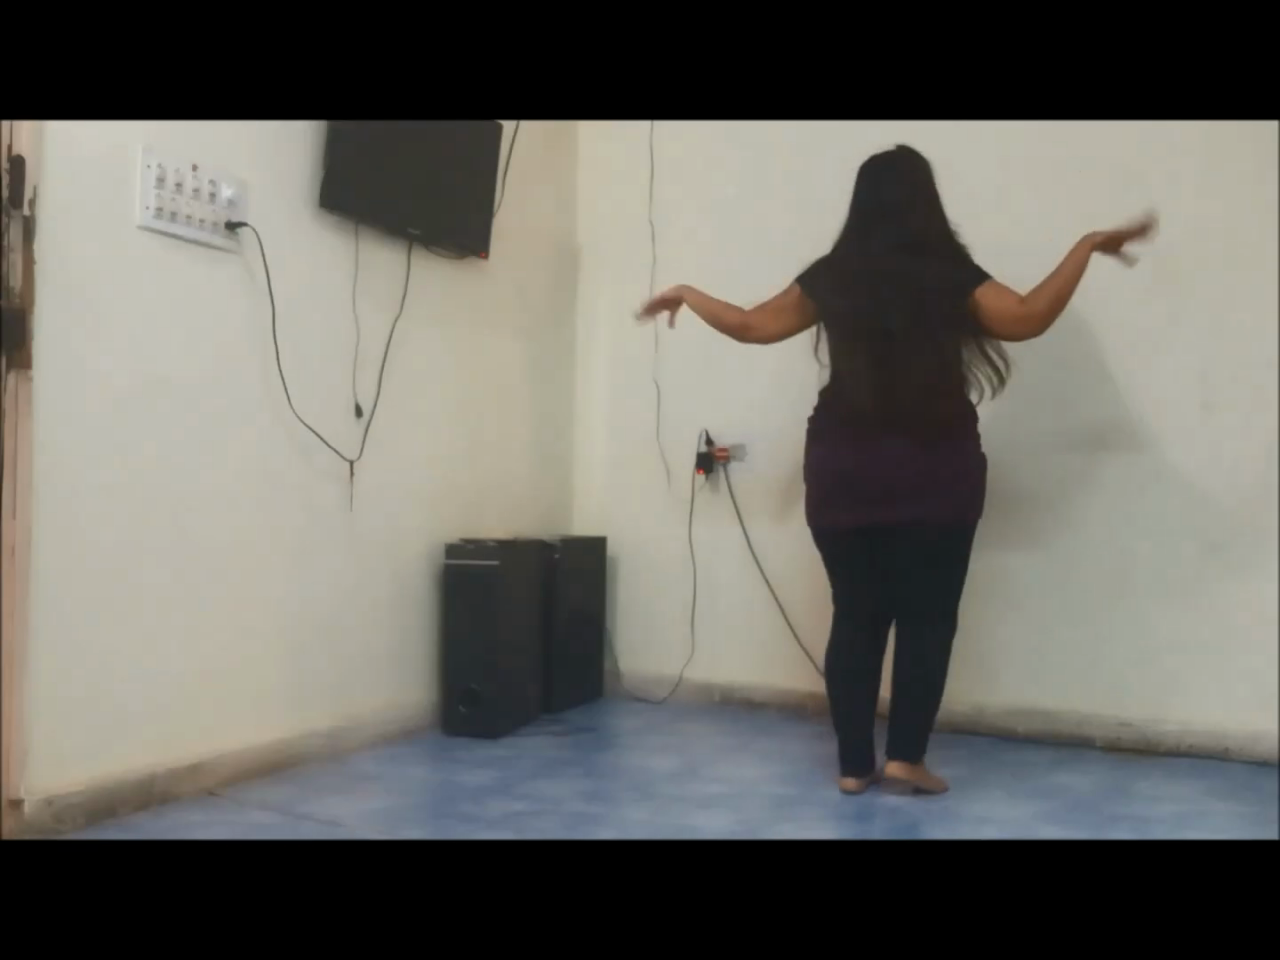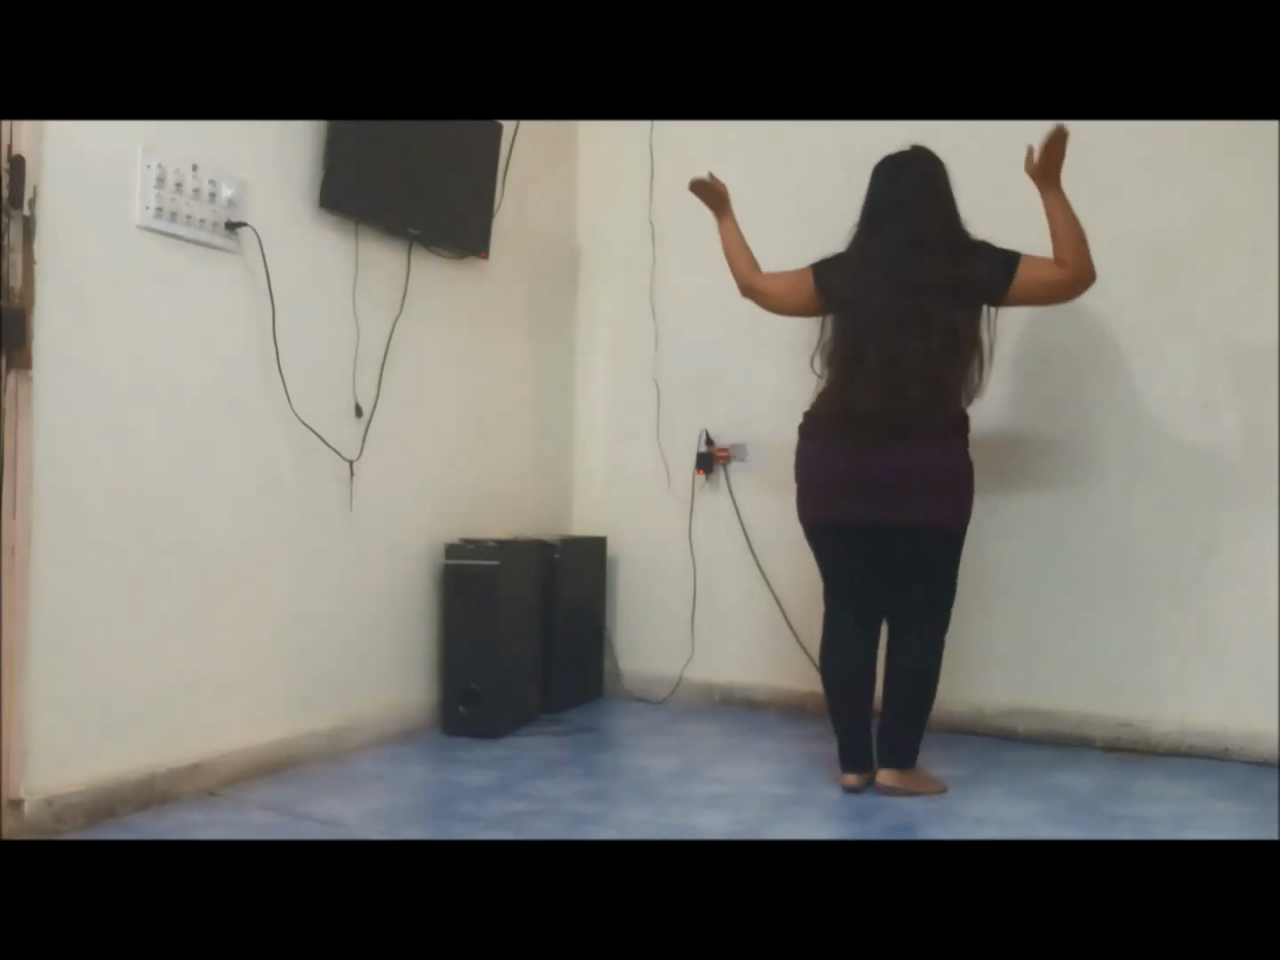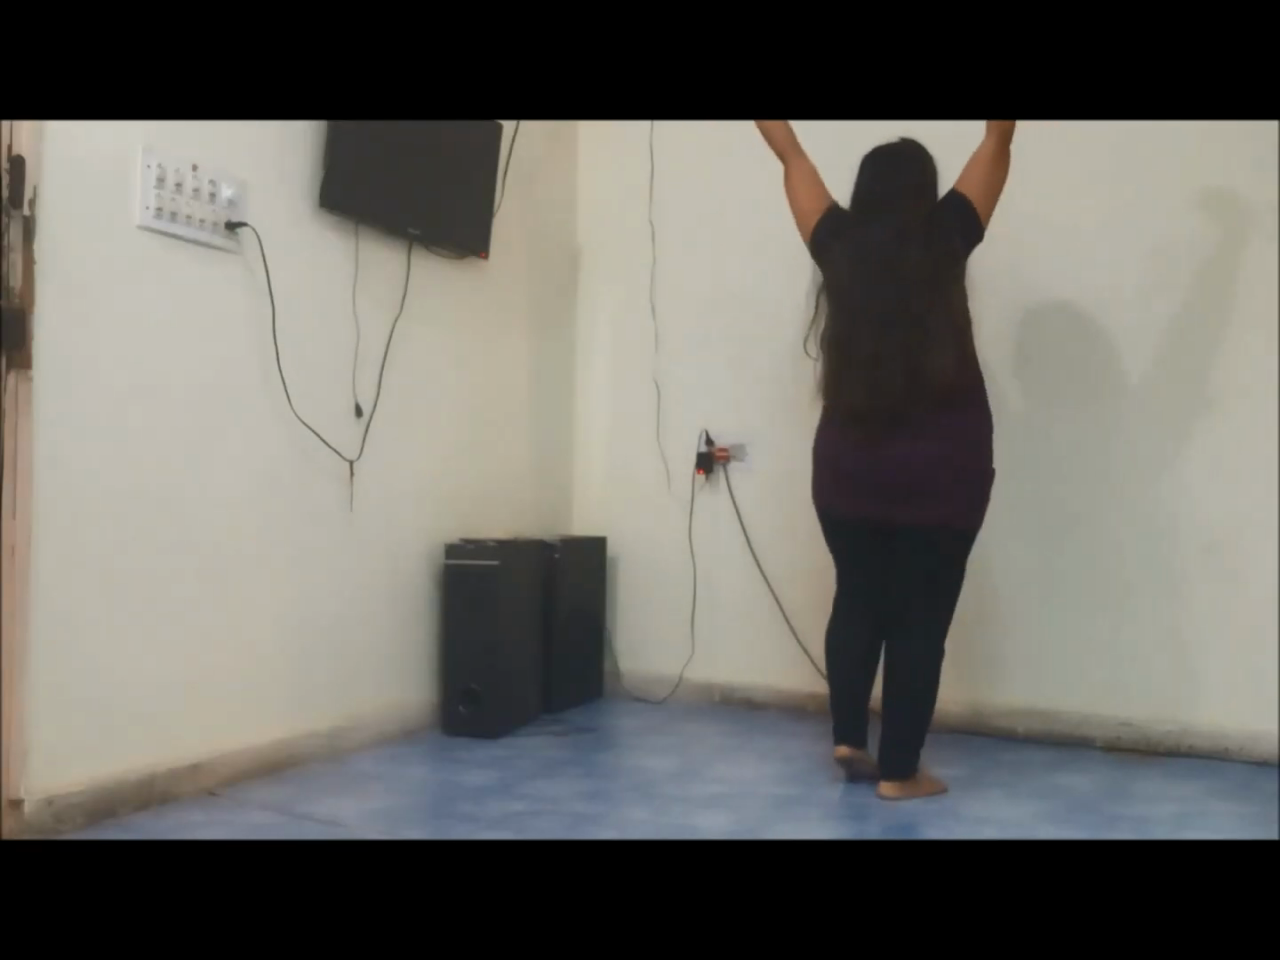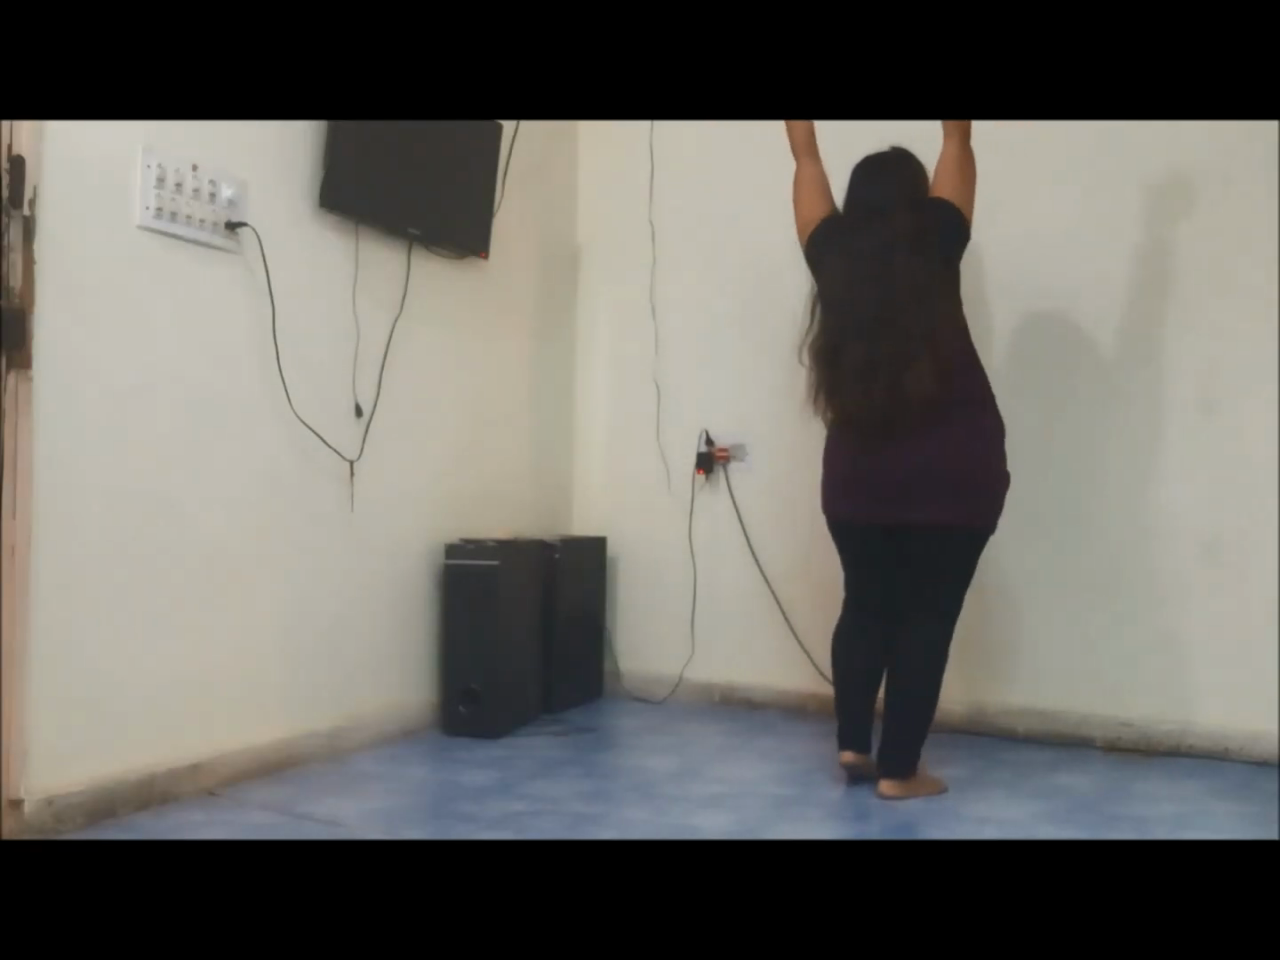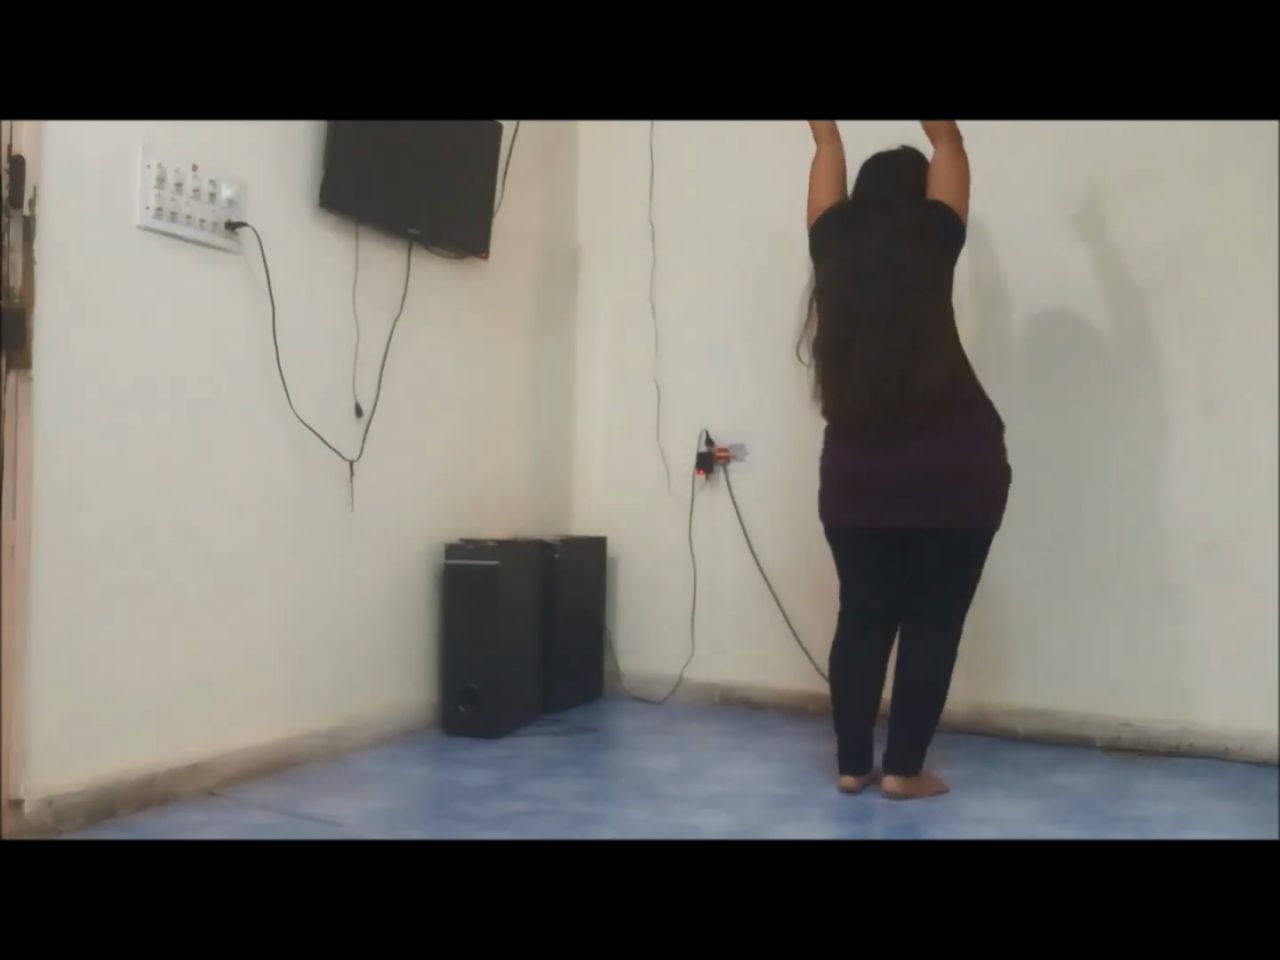
dt=1s
person 1, frame 1
left shoulder: (833, 276)
right shoulder: (947, 273)
left elbow: (753, 327)
right elbow: (1027, 319)
left wrist: (682, 294)
right wrist: (1089, 247)
left hip: (843, 472)
right hip: (935, 471)
left knee: (856, 617)
right knee: (927, 617)
left ankle: (854, 764)
right ankle: (905, 756)
person 1, frame 2
left shoulder: (845, 273)
right shoulder: (967, 269)
left elbow: (757, 288)
right elbow: (1074, 275)
left wrist: (723, 217)
right wrist: (1050, 187)
left hip: (834, 467)
right hip: (926, 474)
left knee: (847, 615)
right knee: (919, 619)
left ankle: (853, 760)
right ankle: (897, 761)
person 1, frame 3
left shoulder: (839, 246)
right shoulder: (945, 240)
left elbow: (791, 156)
right elbow: (997, 142)
left hip: (847, 460)
right hip: (938, 466)
left knee: (857, 602)
right knee: (919, 619)
left ankle: (848, 741)
right ankle: (900, 770)
person 1, frame 4
left shoulder: (831, 253)
right shoulder: (935, 246)
left elbow: (804, 156)
right elbow: (956, 142)
left hip: (856, 466)
right hip: (949, 469)
left knee: (865, 607)
right knee: (925, 618)
left ankle: (853, 743)
right ankle: (899, 769)
person 1, frame 5
left shoulder: (834, 247)
right shoulder: (932, 245)
left elbow: (827, 146)
right elbow: (948, 142)
left hip: (856, 471)
right hip: (953, 469)
left knee: (863, 617)
right knee: (933, 622)
left ankle: (852, 762)
right ankle: (903, 768)
